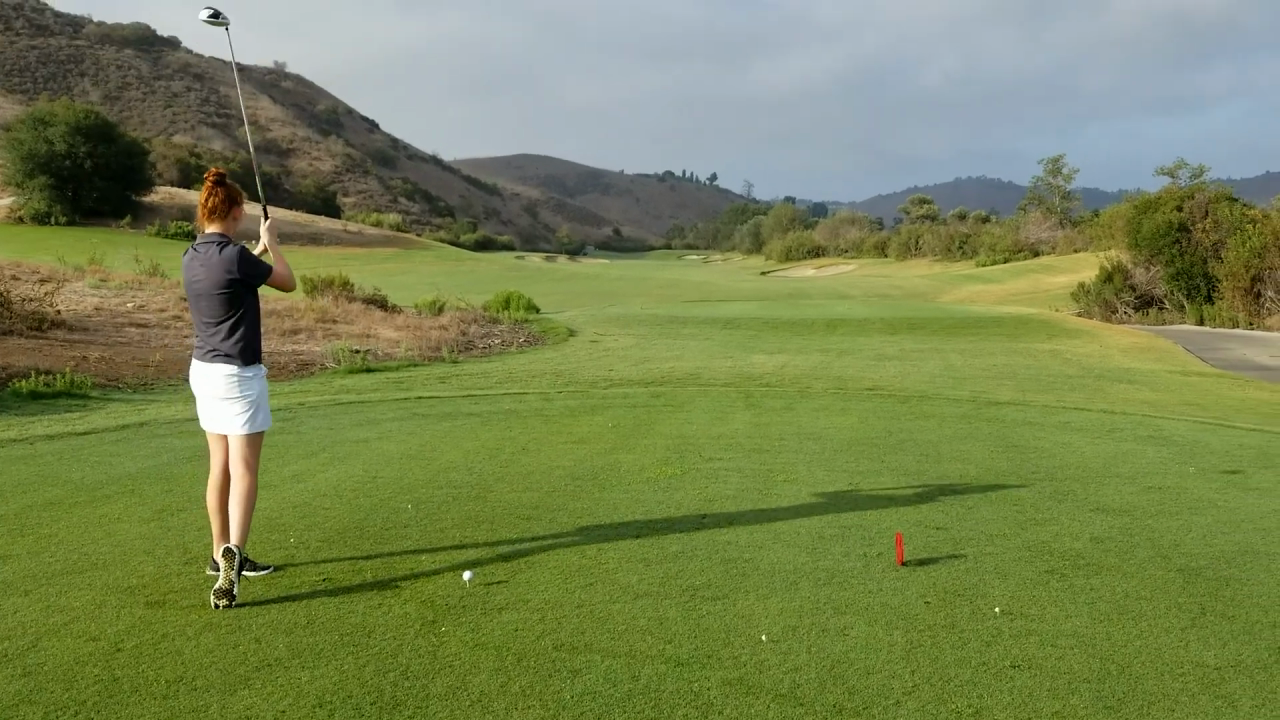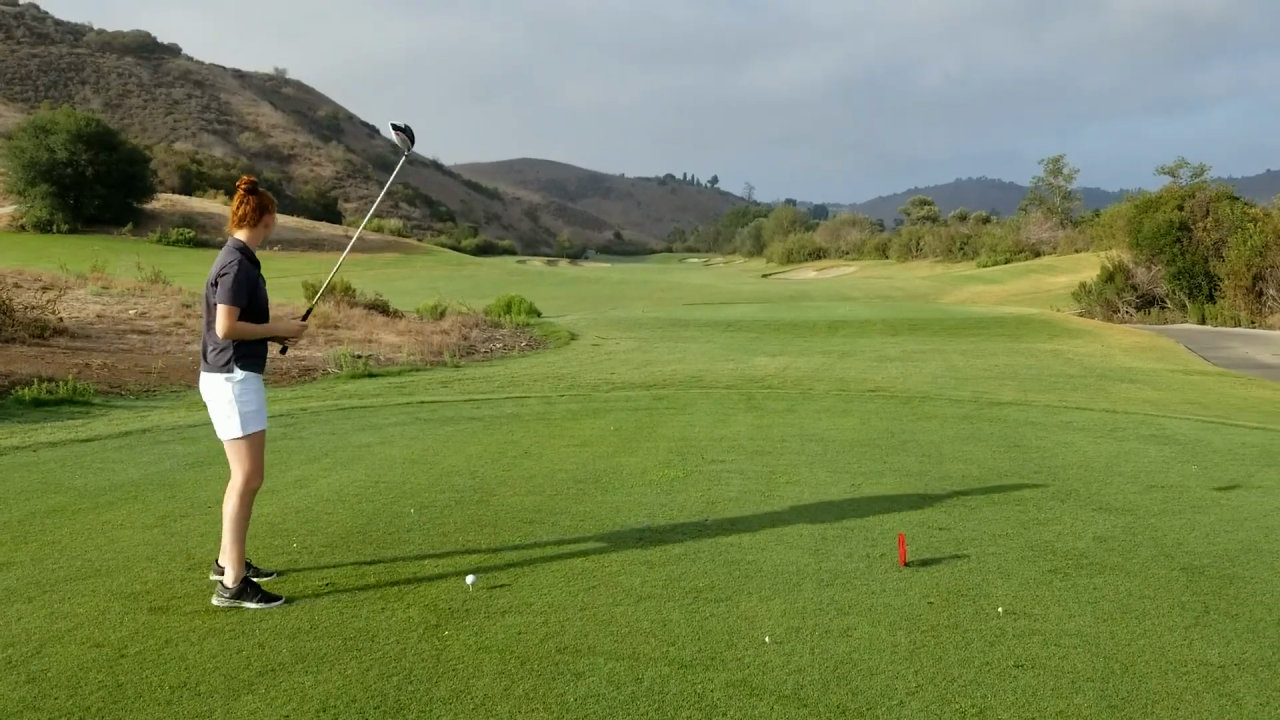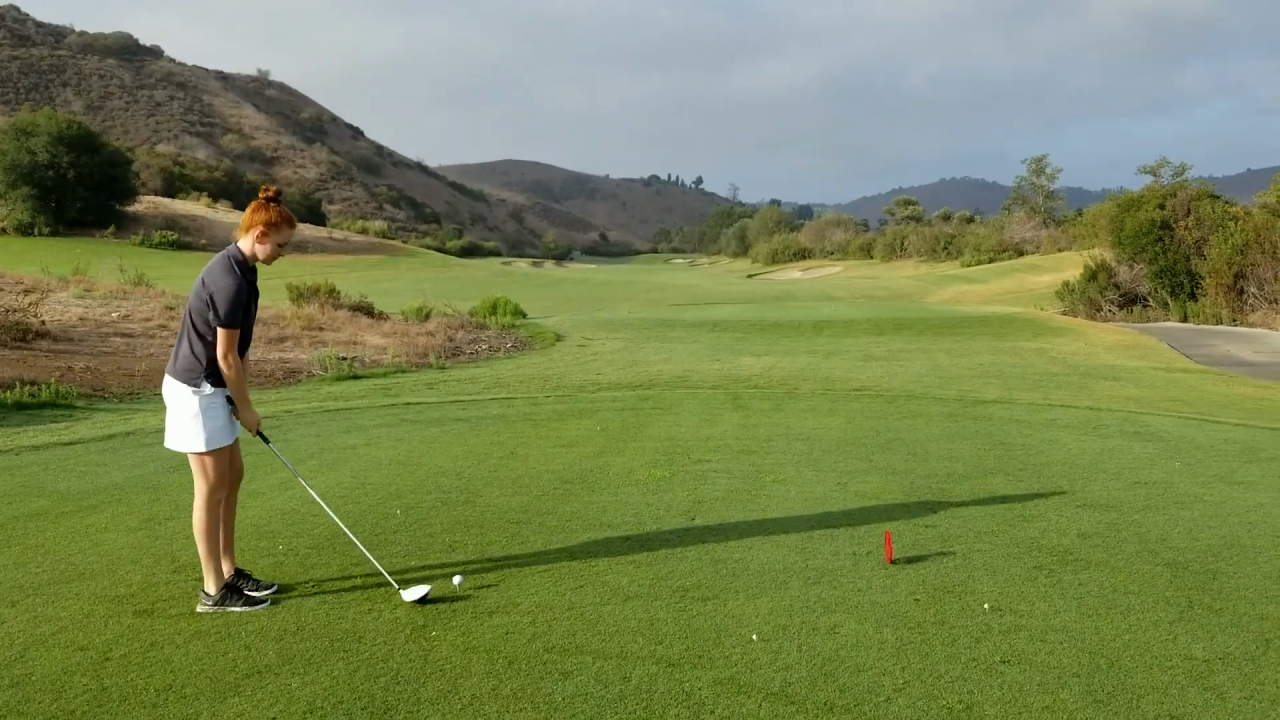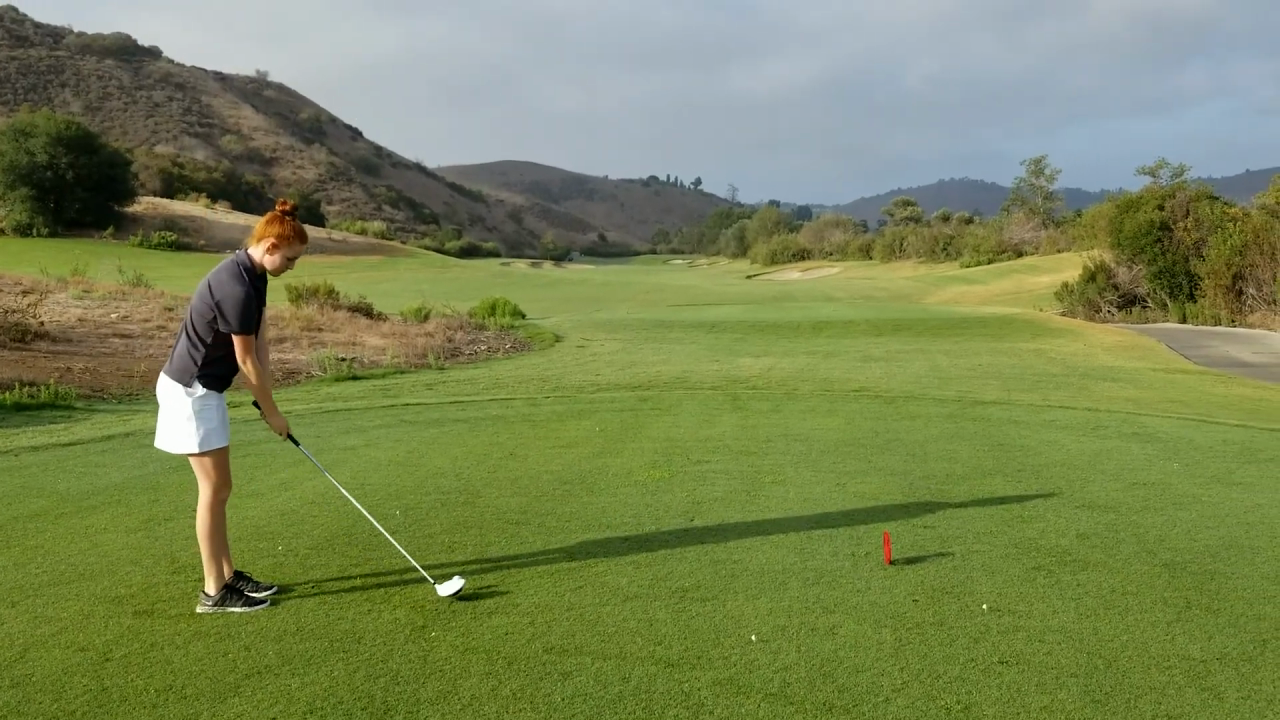
dt=0.7s
person 1, frame 1
left shoulder: (192, 256)
right shoulder: (235, 255)
right elbow: (288, 282)
left wrist: (260, 254)
right wrist: (269, 245)
left hip: (204, 369)
right hip: (238, 374)
left knee: (220, 467)
right knee: (244, 470)
left ankle: (223, 554)
right ankle: (233, 553)
person 1, frame 2
left shoulder: (238, 259)
right shoulder: (237, 264)
right elbow: (225, 328)
left wrist: (276, 331)
right wrist: (276, 328)
left hip: (237, 376)
right hip: (231, 378)
left knee: (246, 474)
right knee: (248, 476)
left ankle: (227, 559)
right ankle: (232, 582)
person 1, frame 3
left shoulder: (241, 268)
right shoulder: (230, 280)
right elbow: (225, 355)
left wrist: (242, 399)
right wrist: (246, 408)
left hip: (211, 388)
right hip: (196, 389)
left knee: (231, 482)
right knee: (212, 489)
left ankle: (229, 572)
right ankle: (214, 591)
person 1, frame 4
left shoulder: (251, 275)
right shoulder: (236, 286)
left elbow: (261, 345)
right elbow: (246, 360)
left wrist: (267, 401)
right wrist: (271, 412)
left hip: (204, 388)
right hip: (191, 390)
left knee: (219, 488)
right knee: (215, 489)
left ankle: (227, 574)
right ankle: (214, 591)
